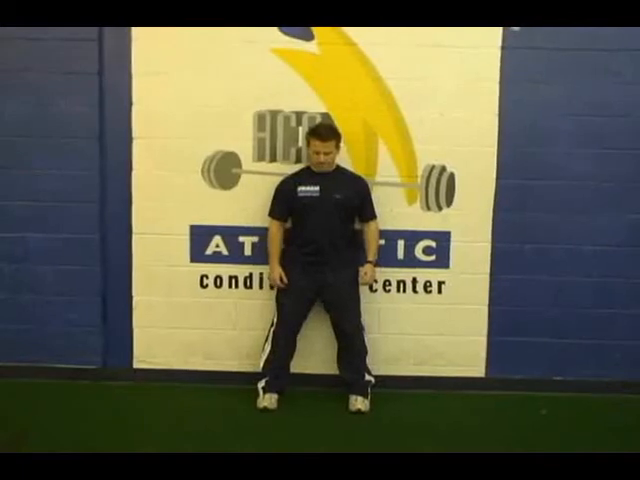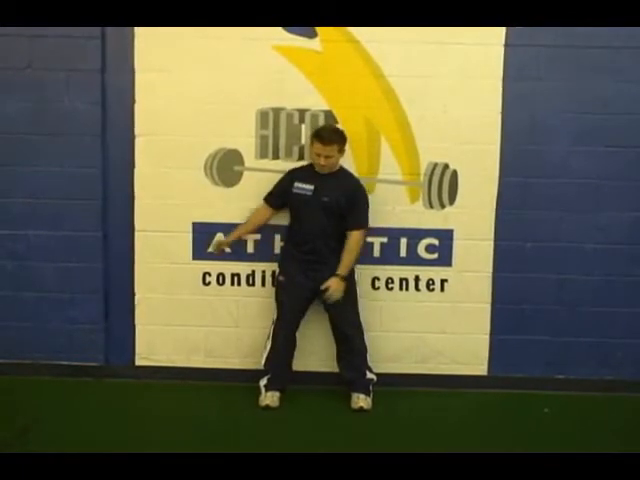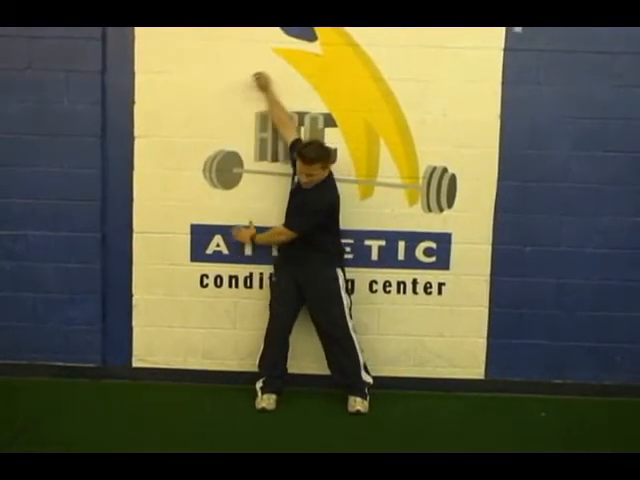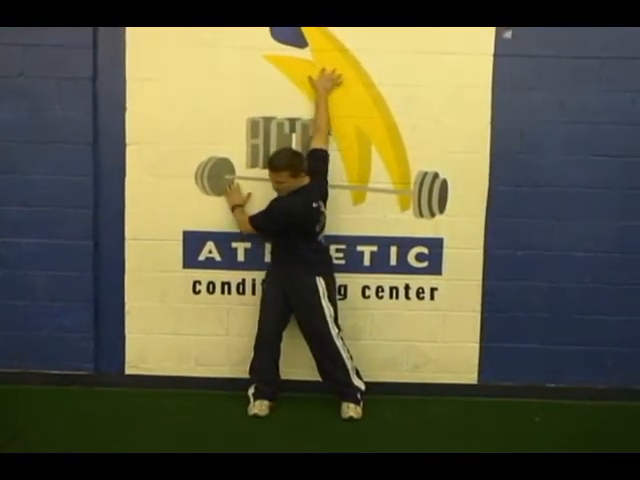
dt=1s
person 1, frame 1
left shoulder: (355, 184)
right shoulder: (291, 184)
left elbow: (369, 224)
right elbow: (277, 225)
left wrist: (369, 261)
right wrist: (274, 263)
left hip: (342, 272)
right hip: (298, 271)
left knee: (350, 331)
right knee: (284, 329)
left ankle: (359, 389)
right ankle: (270, 387)
person 1, frame 2
left shoulder: (353, 188)
right shoulder: (295, 177)
left elbow: (356, 235)
right elbow: (267, 209)
left wrist: (341, 277)
right wrist: (234, 236)
left hip: (336, 268)
right hip: (295, 266)
left knee: (348, 328)
right knee: (284, 326)
left ankle: (361, 386)
right ankle: (273, 385)
person 1, frame 3
left shoulder: (323, 198)
right shoulder: (304, 164)
left elbow: (284, 233)
right elbow: (286, 127)
left wrist: (251, 237)
right wrist: (267, 92)
left hip: (323, 269)
right hip: (289, 264)
left knee: (337, 329)
right knee: (277, 326)
left ankle: (358, 389)
right ankle: (269, 387)
person 1, frame 4
left shoulder: (287, 207)
right shoulder: (317, 174)
left elbow: (248, 225)
right elbow: (321, 135)
left wrist: (236, 205)
right wrist: (321, 95)
left hip: (311, 277)
right hip: (280, 273)
left knee: (325, 336)
right knee: (267, 333)
left ankle: (351, 394)
right ankle: (262, 393)
